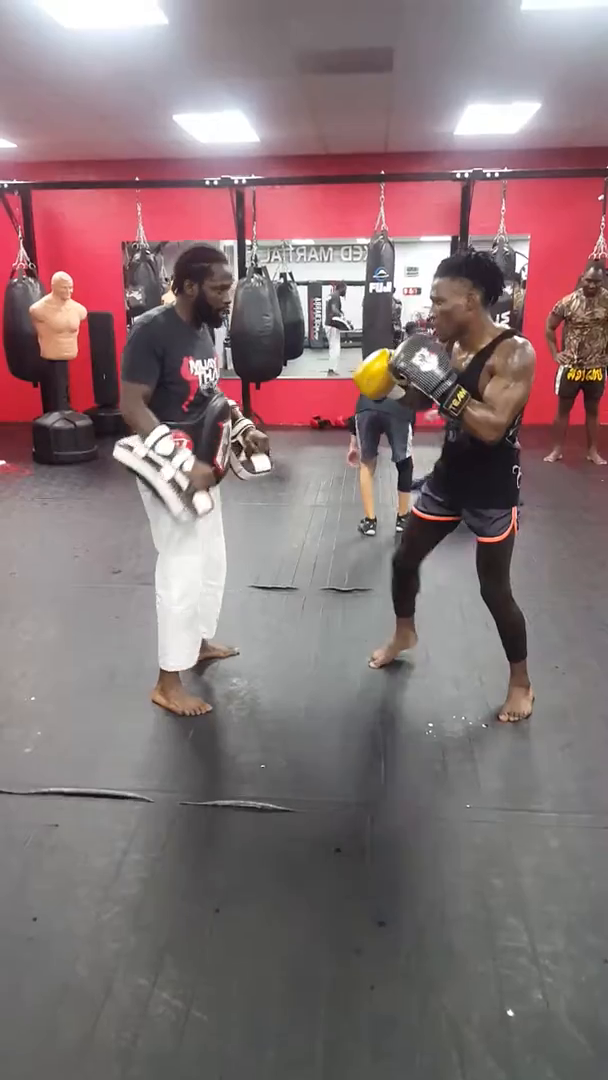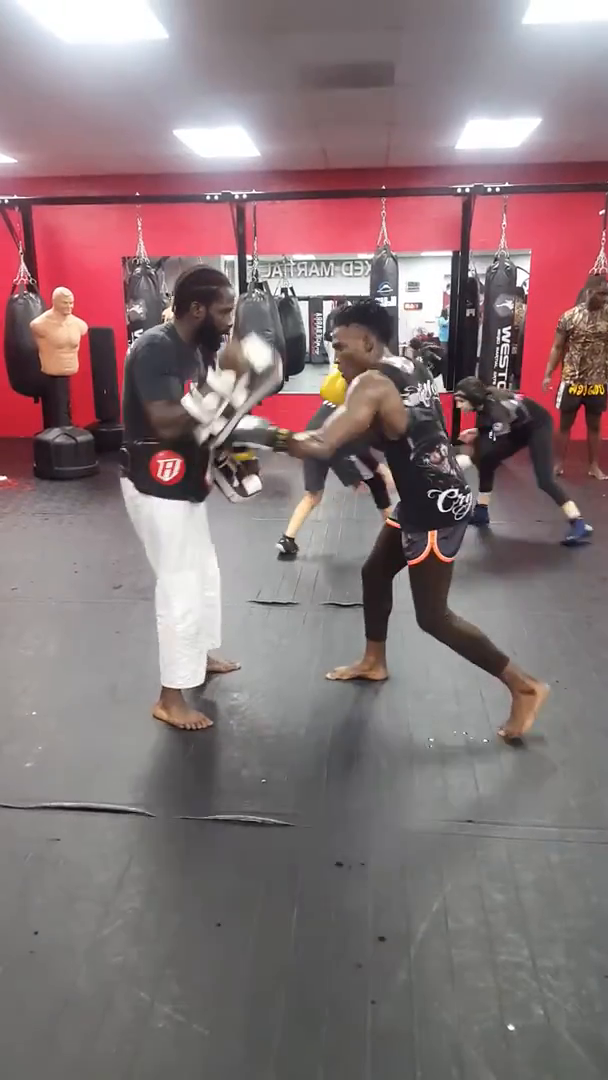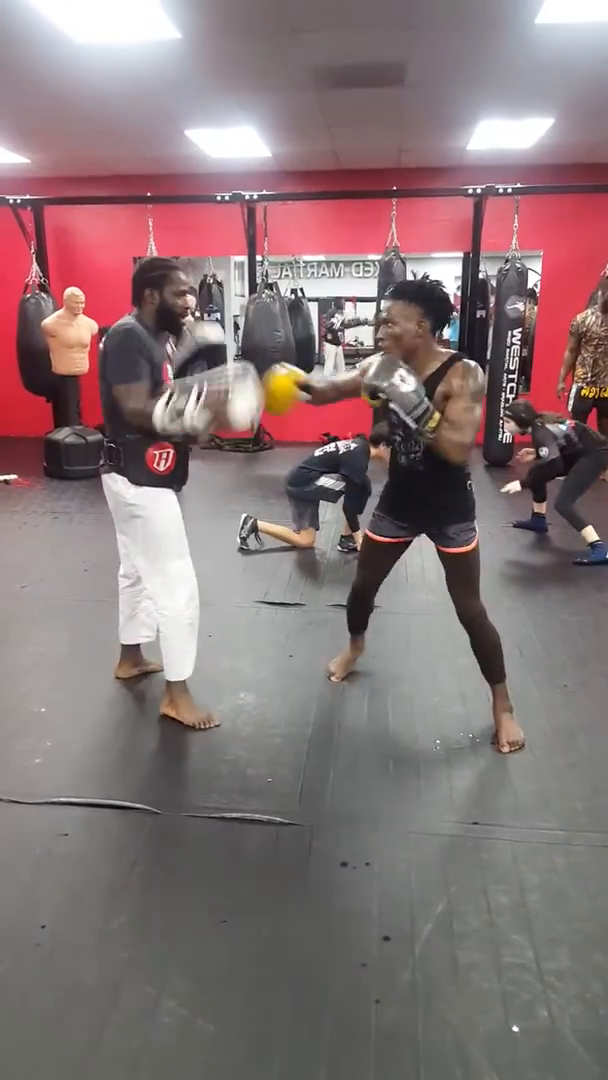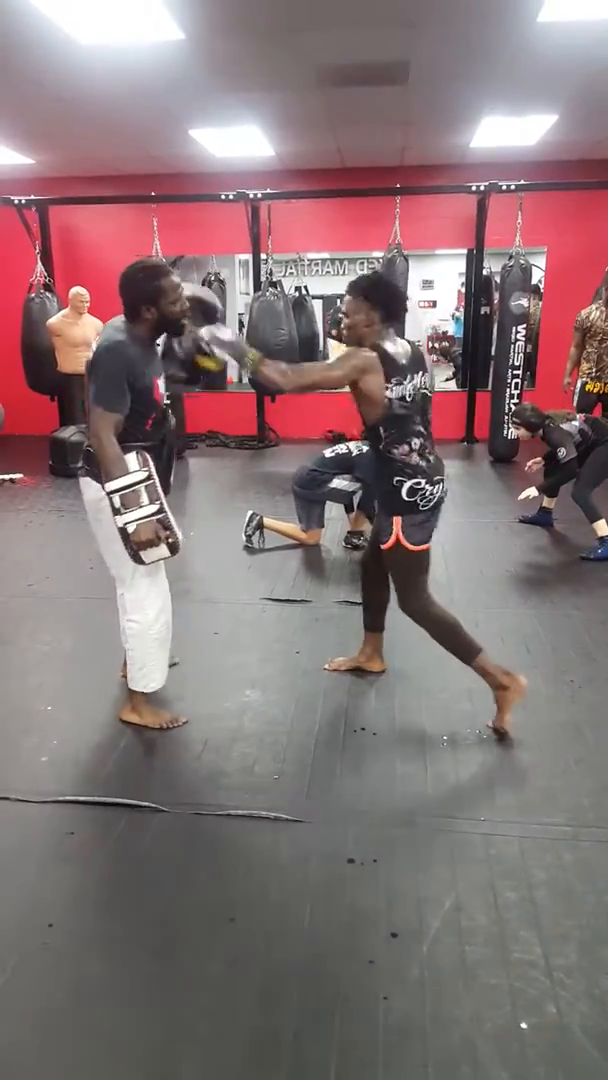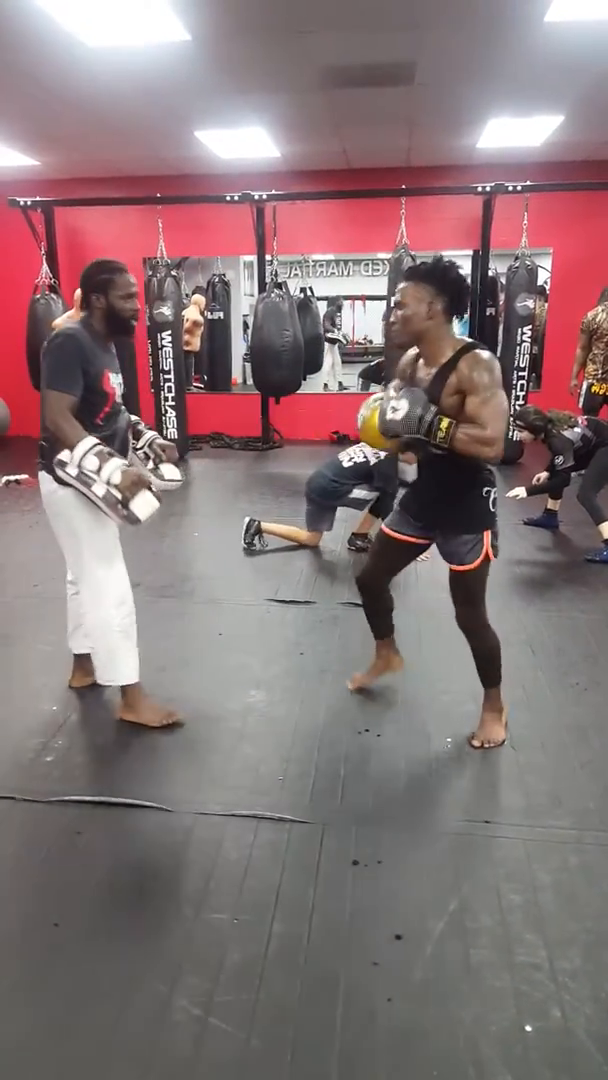
dt=0.7s
person 1, frame 1
left shoulder: (204, 328)
right shoulder: (152, 330)
right elbow: (132, 405)
left wrist: (243, 430)
left hip: (200, 465)
left knee: (211, 560)
right knee: (181, 570)
left ankle: (197, 641)
right ankle: (168, 682)
person 1, frame 2
left shoulder: (194, 347)
right shoulder: (156, 349)
right elbow: (169, 425)
left hip: (184, 484)
right hip: (157, 490)
left knee: (205, 574)
right knee: (183, 588)
left ankle: (200, 654)
right ankle: (170, 697)
person 1, frame 3
left shoulder: (146, 336)
right shoulder: (128, 336)
left elbow: (154, 402)
right elbow: (135, 409)
left hip: (135, 476)
right hip: (141, 479)
left knee: (137, 570)
right knee: (176, 582)
left ankle: (130, 657)
right ankle: (177, 696)
person 1, frame 4
left shoulder: (143, 338)
right shoulder: (117, 352)
left elbow: (157, 396)
right elbow: (102, 437)
right wrist: (134, 513)
left knee: (134, 580)
right knee: (147, 590)
left ankle: (137, 658)
right ankle: (139, 701)
person 1, frame 5
left shoulder: (102, 344)
right shoulder: (70, 344)
right elbow: (57, 420)
right wrist: (114, 472)
right hip: (72, 482)
left knee: (87, 576)
right knee: (108, 584)
left ankle: (84, 665)
right ankle: (131, 695)
person 2, frame 1
left shoulder: (514, 353)
right shoulder: (450, 345)
left elbow: (491, 428)
right elbow: (421, 403)
left hip: (493, 489)
right hip: (448, 476)
left knee: (494, 591)
right knee: (405, 558)
left ankle: (520, 682)
right ankle: (404, 635)
person 2, frame 2
left shoulder: (370, 383)
right shoulder: (412, 369)
left elbow: (322, 447)
left wrist: (268, 436)
right wrist: (351, 413)
left hip: (434, 506)
right hip: (432, 497)
left knee: (433, 616)
right knee: (375, 572)
left ankle: (524, 688)
right ankle: (373, 661)
person 2, frame 3
left shoulder: (465, 375)
right shoulder: (383, 367)
left elbow: (461, 449)
right elbow: (332, 391)
left wrist: (415, 404)
right wrist: (304, 386)
left hip: (449, 509)
right hip: (397, 502)
left knee: (471, 611)
right knee: (363, 588)
left ankle: (502, 705)
right ankle: (354, 646)
person 2, frame 4
left shoulder: (363, 361)
right shoulder: (412, 352)
left elbow: (287, 380)
left wrist: (237, 349)
left hip: (405, 489)
right hip: (419, 480)
left knee: (414, 600)
right knee: (372, 564)
left ankle: (501, 680)
right ankle: (371, 653)
person 2, frame 5
left shoulder: (478, 367)
right shoulder: (410, 362)
left elbow: (490, 444)
right elbow: (392, 406)
left wrist: (426, 422)
right wrist: (392, 412)
left hip: (466, 509)
right hip: (420, 498)
left knee: (469, 615)
right knee: (371, 578)
left ankle: (493, 707)
right ankle: (385, 657)
